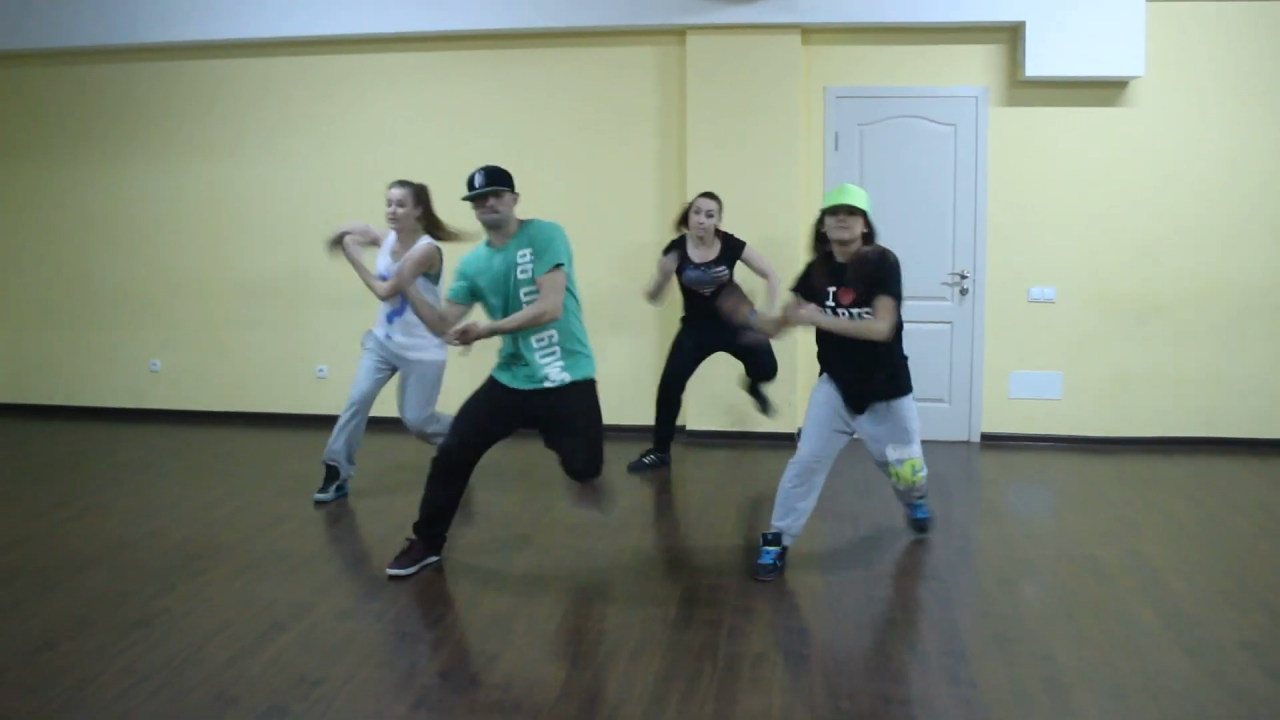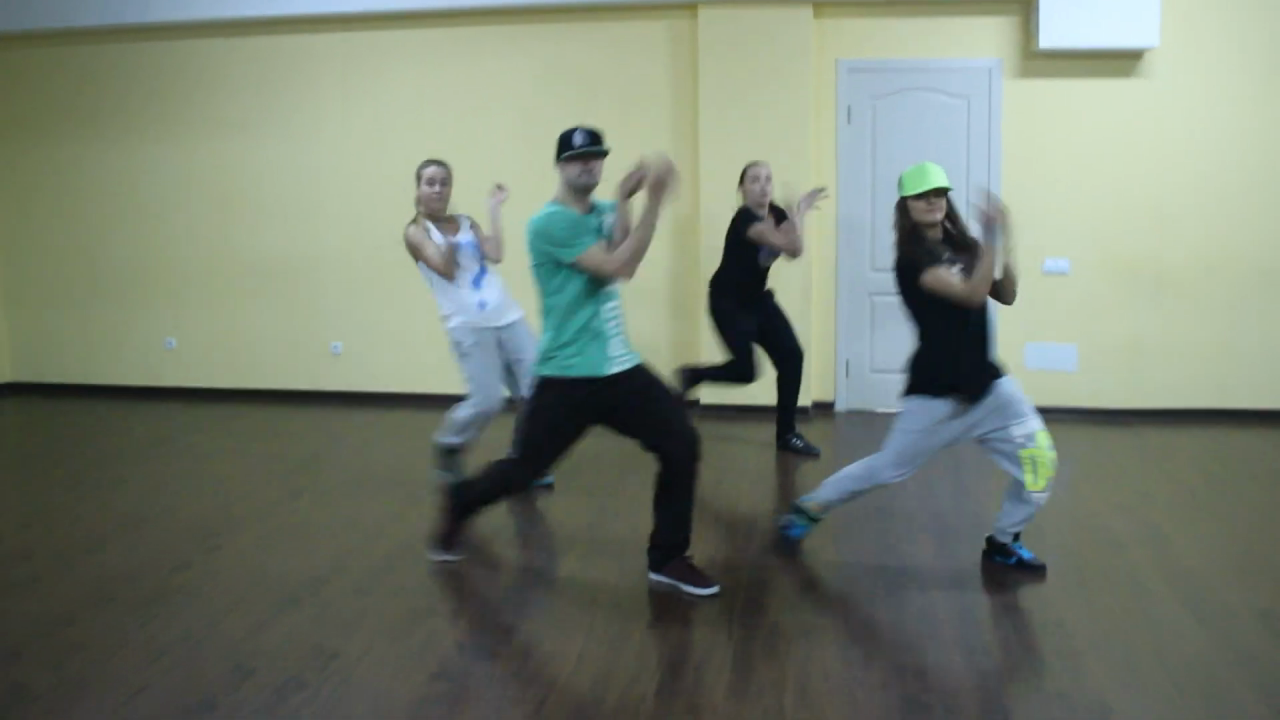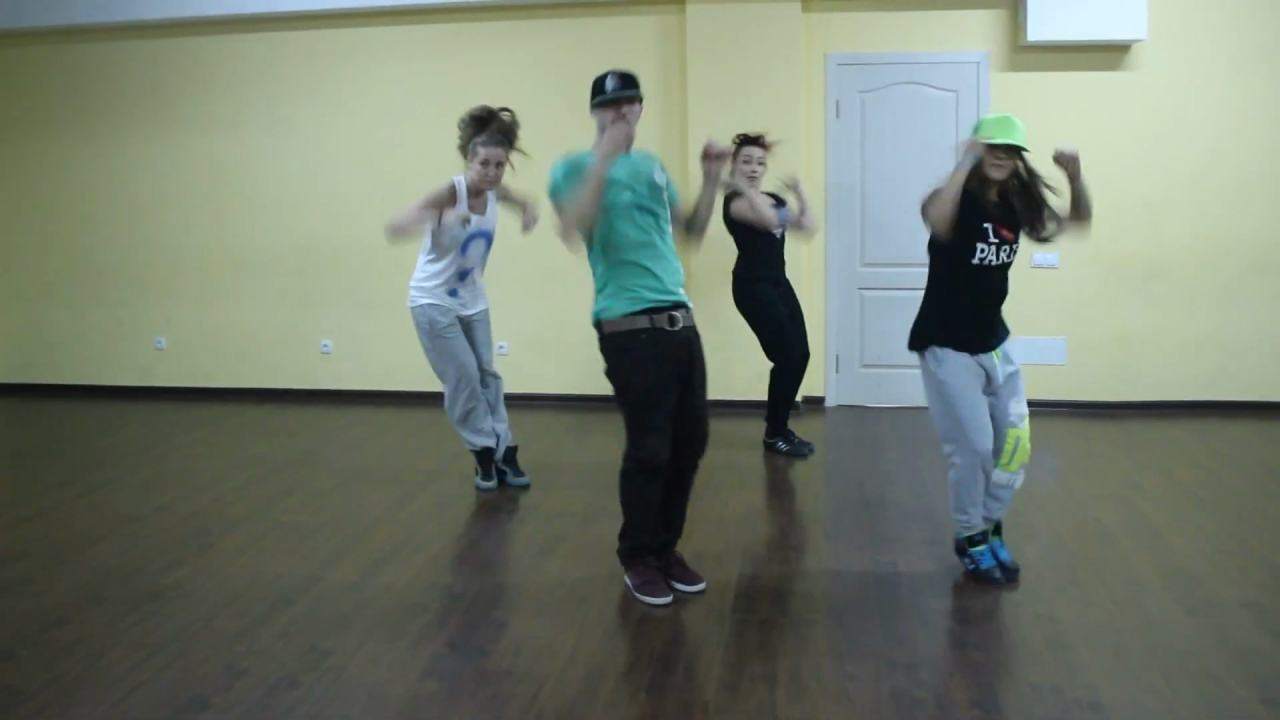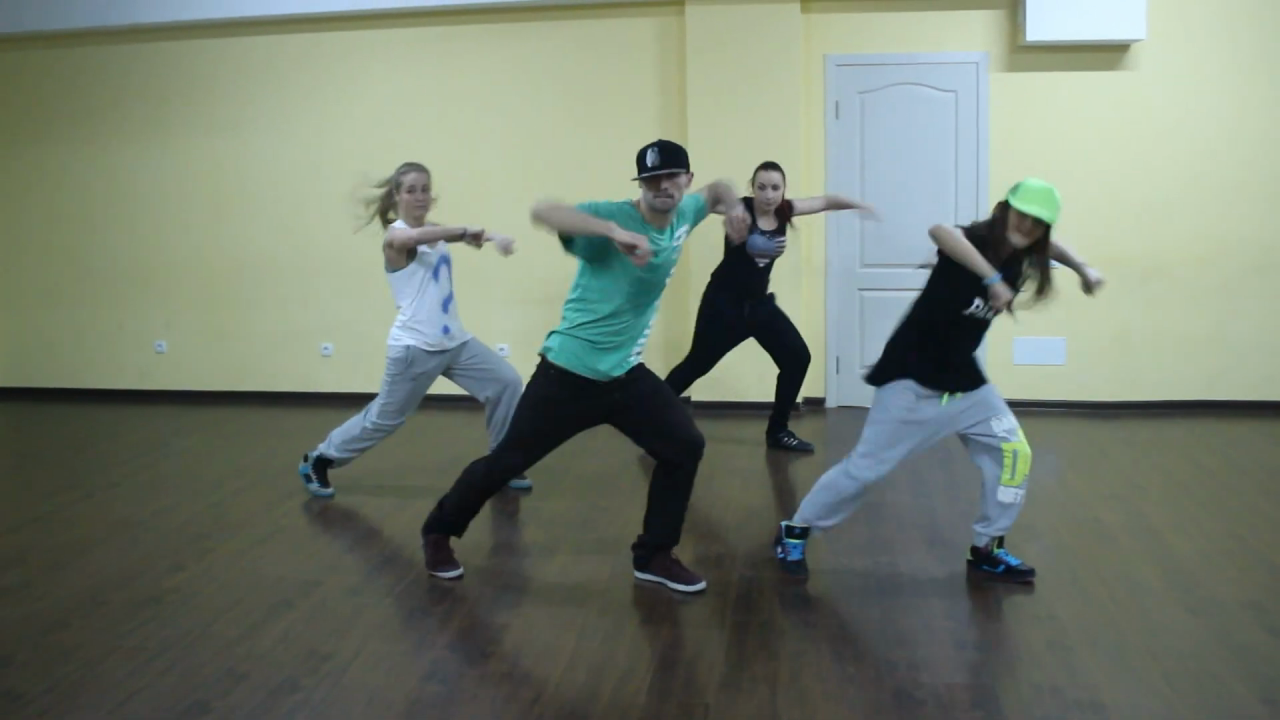
dt=0.5s
person 1, frame 1
left shoulder: (546, 236)
right shoulder: (474, 264)
left elbow: (551, 308)
right elbow: (441, 326)
left wrist: (484, 329)
right wrist: (408, 288)
left hip: (569, 378)
right hip: (512, 380)
left knee: (581, 462)
right knee: (452, 455)
left ankle: (584, 474)
right ankle: (426, 542)
person 1, frame 2
left shoulder: (603, 212)
right shoulder: (548, 223)
left elbow: (624, 249)
right elbow: (619, 268)
left wrist: (633, 201)
right wrist: (651, 201)
left hip: (621, 368)
right hip: (564, 376)
left knee: (681, 444)
right knee: (524, 469)
left ankle: (668, 557)
right ankle: (456, 512)
person 1, frame 3
left shoulder: (652, 165)
right shoulder: (575, 166)
left elbow: (691, 232)
right elbow: (573, 226)
left wrist: (712, 179)
right wrist: (600, 160)
left hip: (676, 319)
right hip: (627, 324)
left knee: (690, 439)
right knee: (650, 447)
left ankle: (661, 548)
right ankle: (636, 557)
person 1, frame 4
left shoulder: (684, 213)
right shoulder: (612, 217)
left elbow: (719, 187)
right elbow: (543, 212)
left wrist: (732, 206)
right wrist: (614, 231)
left hip: (625, 373)
right hip: (570, 370)
left knee: (685, 446)
right knee: (508, 460)
left ankle: (654, 555)
right ankle: (438, 532)
person 2, frame 1
left shoulder: (881, 262)
right shoulder: (814, 274)
left elbow: (883, 328)
right elbow: (776, 328)
left wrist: (820, 319)
right wrist: (750, 316)
left hip: (887, 387)
right hip: (836, 383)
left knee: (905, 468)
right knee: (809, 461)
left ankle: (915, 496)
right ankle: (777, 541)
person 2, frame 2
left shoulder: (963, 243)
right shoulder: (912, 257)
left elbow: (1007, 295)
right elbow: (972, 292)
left wrist: (1001, 249)
right wrist: (994, 236)
left hip: (986, 380)
right hip: (938, 389)
left knee: (1039, 459)
right knee: (888, 468)
left ankle: (1003, 542)
right ankle: (808, 510)
person 2, frame 3
left shoulder: (1020, 205)
right shoulder: (959, 204)
left elbow: (1079, 219)
right elbow: (934, 218)
left wrist: (1072, 169)
right wrist: (967, 160)
left hip: (993, 342)
right hip: (946, 344)
left knee: (1014, 436)
right knee: (973, 445)
left ankle: (990, 531)
right ankle: (969, 539)
person 2, frame 4
left shoulder: (1019, 254)
right shoulder: (973, 242)
left elbow: (1046, 244)
right elbow: (939, 232)
left wrist: (1084, 269)
right wrist: (992, 279)
left hip: (965, 381)
right hip: (913, 379)
left knee: (1013, 454)
right knee: (866, 467)
left ankle: (986, 550)
right ankle: (795, 531)
person 3, frame 1
left shoulder: (427, 249)
right shoulder: (384, 237)
left elbow: (386, 292)
right elbow: (341, 238)
left wrist: (357, 261)
right wrist: (345, 236)
left hip: (423, 348)
right hip: (383, 340)
left knee: (416, 420)
right knee: (357, 402)
right ankle: (337, 473)
person 3, frame 2
left shoulder: (466, 223)
right shoulder: (416, 231)
left elbow: (494, 256)
right elbow: (447, 270)
left wrist: (494, 209)
right wrist: (425, 219)
left hip: (509, 319)
right hip: (470, 326)
left knee: (537, 387)
right knee: (487, 401)
right ankle: (449, 447)
person 3, frame 3
left shoulder: (494, 192)
right shoulder: (447, 193)
left elbow: (523, 202)
right elbow: (395, 228)
left wrist: (528, 212)
right wrist: (436, 218)
left hip: (471, 304)
right hip: (432, 303)
left knee: (488, 379)
right knee: (463, 381)
left ankle: (503, 455)
right ankle: (483, 455)
person 3, frame 4
left shoulder: (431, 234)
right shoulder: (396, 236)
right elbow: (425, 235)
left wrist: (486, 236)
right wrist: (472, 231)
left hip: (455, 341)
right hip: (415, 347)
left knee: (507, 384)
right knee: (384, 417)
right ankle: (316, 461)
person 4, frame 1
left shoulder: (733, 246)
right shoulder: (676, 248)
left elbow: (772, 275)
right elbow: (653, 297)
left wrist: (766, 312)
right wrist: (662, 276)
left hip: (732, 320)
right hip: (696, 325)
left knee: (765, 367)
right knee: (670, 382)
left ankle: (754, 387)
right ankle: (660, 450)
person 4, frame 2
left shoulder: (777, 213)
right shoulder: (747, 221)
left elbow: (795, 251)
right elbow: (787, 243)
left wrist: (795, 218)
right wrist: (800, 212)
left hip: (758, 300)
right hip: (729, 302)
left knee: (792, 358)
right knee: (745, 371)
left ankle: (786, 433)
right ankle: (691, 376)
person 4, frame 3
left shoulder: (774, 198)
right shoulder: (735, 200)
left elbow: (806, 228)
right elbow: (768, 218)
left wrist: (798, 193)
right wrist: (744, 189)
left hip: (779, 283)
right hip: (753, 286)
left knee: (800, 355)
right knee: (788, 355)
left ankle: (780, 429)
right ankle: (774, 435)
person 4, frame 4
left shoulder: (785, 211)
right shoulder: (741, 209)
left elbow: (826, 201)
left wrist: (856, 204)
left hip: (758, 303)
right hip: (723, 302)
left knee: (797, 359)
right knee: (697, 365)
left ankle: (778, 431)
